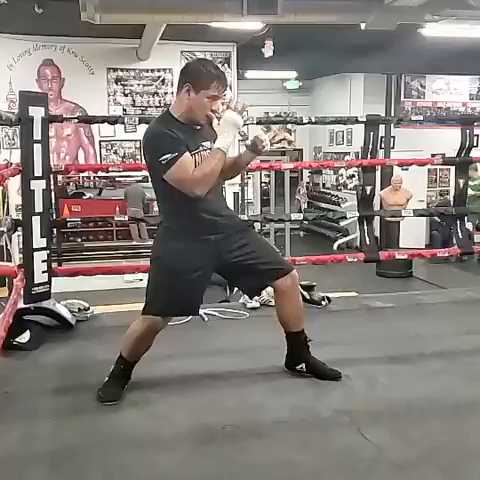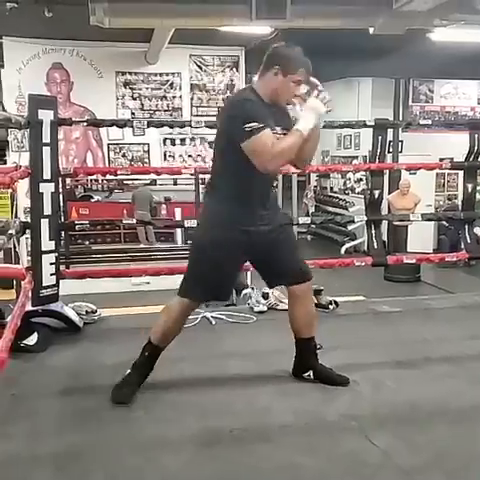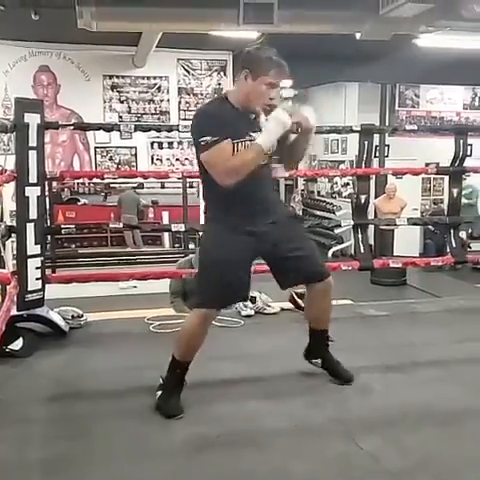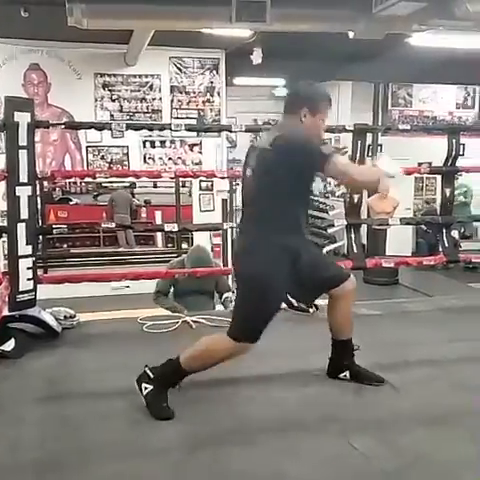
dt=0.5s
person 1, frame 1
left shoulder: (205, 124)
right shoulder: (159, 134)
right elbow: (197, 184)
left wrist: (250, 153)
right wrist: (226, 136)
left hip: (226, 228)
right hip: (183, 241)
left knee: (287, 279)
right knee: (155, 319)
left ankle: (300, 358)
right ankle: (119, 374)
person 1, frame 2
left shoulder: (279, 110)
right shoulder: (242, 106)
left elbow: (301, 161)
right elbow: (271, 160)
left wrist: (315, 121)
right wrist: (306, 120)
left hip: (268, 217)
right hip: (226, 220)
left knee: (302, 286)
right knee: (188, 300)
left ankle: (307, 363)
right ankle: (139, 370)
person 1, frame 3
left shoulder: (264, 110)
right shoulder: (209, 117)
left elbow: (290, 160)
right elbow: (226, 175)
left wrist: (302, 132)
right wrist: (267, 138)
left hip: (274, 218)
right hip: (227, 226)
left knee: (320, 283)
right knee: (205, 309)
left ankle: (318, 351)
right ankle: (172, 384)
person 1, frame 4
left shoulder: (268, 141)
right shoulder: (299, 145)
right elbow: (358, 179)
right wrist: (381, 175)
left hip: (280, 244)
right hip: (263, 255)
left knee: (344, 287)
right knee: (241, 340)
left ankle: (342, 363)
right ankle: (157, 377)
